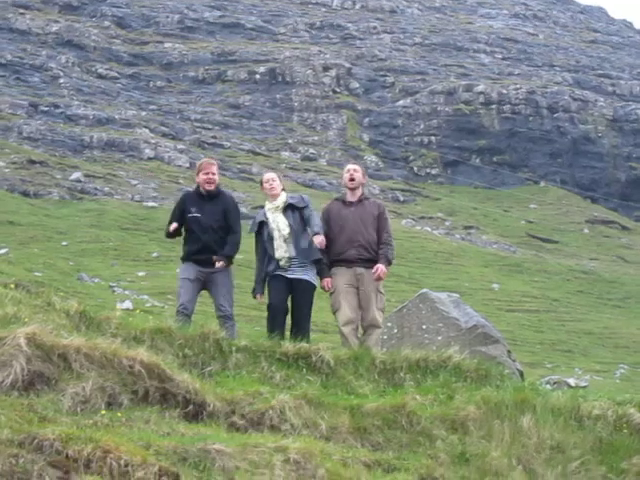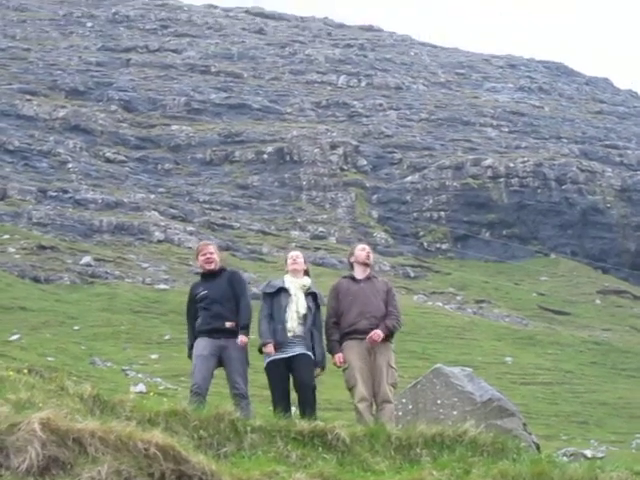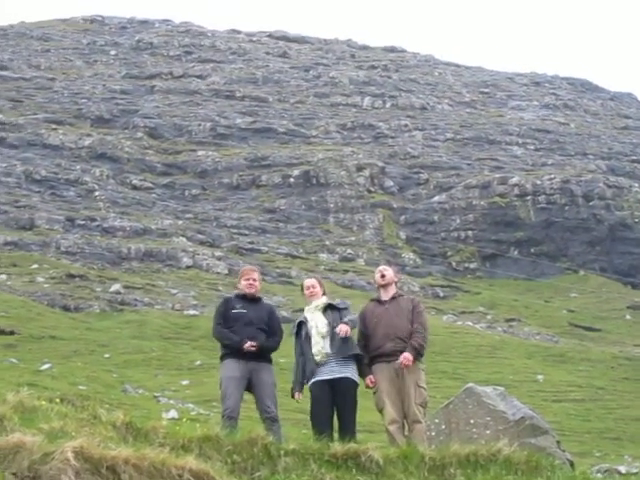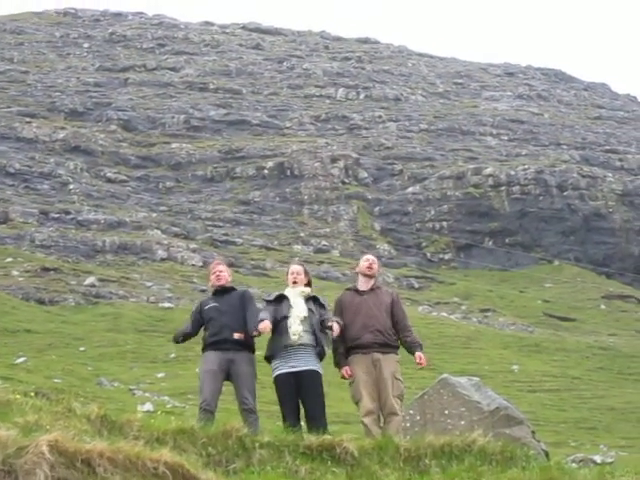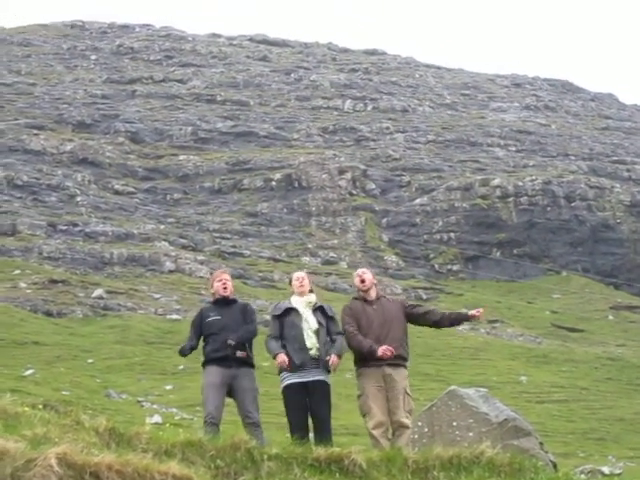
dt=1s
person 1, frame 1
left shoulder: (377, 207)
right shoulder: (331, 209)
left elbow: (386, 240)
right elbow: (324, 243)
left wrist: (384, 262)
left hip: (369, 270)
right hip: (342, 271)
left knee: (373, 320)
right knee: (346, 321)
person 1, frame 2
left shoulder: (384, 285)
right shoulder: (340, 286)
left elbow: (394, 315)
right elbow: (331, 321)
left wrist: (383, 330)
right wrist: (334, 349)
left hip: (380, 344)
right hip: (353, 344)
left knee: (385, 395)
right knee: (361, 396)
person 1, frame 3
left shoulder: (411, 303)
right shoulder: (368, 310)
left elbow: (420, 331)
right elbow: (362, 344)
left wrist: (411, 351)
right wrist: (366, 371)
left hip: (409, 365)
right hip: (382, 366)
left knee: (415, 415)
right knee: (391, 418)
person 1, frame 4
left shoulder: (390, 296)
right shoulder: (344, 299)
left elbow: (403, 327)
right elbow: (338, 334)
left wrist: (416, 348)
right wrist: (341, 362)
left hip: (387, 356)
right hip: (358, 358)
left knee: (392, 407)
right knee: (367, 410)
person 1, frame 5
left shoulder: (397, 305)
right shoulder: (351, 308)
left elbow: (429, 316)
right elbow: (352, 337)
left wrist: (464, 316)
right wrist: (374, 349)
left hip: (397, 370)
right hip: (370, 371)
left knee: (402, 421)
right knee: (377, 423)
person 2, frame 1
left shoulder: (227, 201)
right shoulder: (187, 199)
left elbow: (234, 233)
right elbow: (174, 227)
left wrist: (225, 257)
right wrist: (172, 229)
left hip: (220, 266)
right hip: (192, 264)
left knee: (225, 312)
right knee: (183, 309)
person 2, frame 2
left shoulder: (233, 277)
right shoulder: (196, 287)
left elbow: (244, 301)
right elbow: (191, 319)
left wrist: (244, 330)
right wrist: (191, 347)
left hip: (233, 339)
right hip: (205, 339)
left knee: (239, 390)
right knee: (198, 388)
person 2, frame 3
left shoulder: (268, 309)
right shoulder: (228, 303)
left elbow: (277, 338)
right elbow: (217, 331)
left wrist: (259, 346)
right wrist: (240, 343)
left hip: (262, 363)
right hip: (233, 361)
left knee: (270, 413)
right knee: (230, 411)
person 2, frame 4
left shoulder: (242, 295)
right shoulder: (205, 303)
left elbow: (252, 312)
right elbow: (193, 326)
left wrist: (253, 328)
right wrist: (182, 334)
left hip: (242, 353)
right hip: (213, 353)
left knee: (247, 404)
right knee: (207, 404)
person 2, frame 5
left shoulder: (244, 308)
right shoulder: (205, 312)
left elbow: (252, 329)
right elbow: (194, 336)
left wrist: (236, 339)
right wrist: (187, 347)
left hip: (242, 368)
right hip: (214, 367)
left knee: (251, 418)
right knee: (211, 417)
person 3, frame 1
left shoulder: (299, 203)
right shoulder: (262, 218)
left elbow: (311, 219)
right elbow: (261, 255)
left wrist: (317, 233)
right wrist: (259, 287)
left hip: (304, 270)
right hip: (278, 271)
left knee: (301, 317)
right knee: (276, 306)
person 3, frame 2
left shoulder: (312, 294)
right shoulder: (274, 287)
left elbow: (316, 327)
right elbow: (264, 316)
left wrist: (319, 360)
right wrist: (266, 341)
left hip: (301, 348)
right hip: (276, 350)
left knee: (306, 384)
right knee: (280, 398)
person 3, frame 3
left shoulder: (339, 307)
right shoulder: (303, 322)
left elbow: (351, 320)
right elbow: (300, 354)
left wrist: (346, 324)
right wrist: (297, 385)
left hip: (343, 367)
right hip: (318, 373)
left knee: (347, 417)
right knee: (320, 418)
person 3, frame 4
left shoulder: (314, 300)
right shoulder: (277, 299)
left elbow: (324, 318)
right elbow: (267, 315)
left wrist: (333, 323)
right wrist: (264, 322)
left hip: (309, 358)
right hip: (283, 359)
left knee: (315, 408)
right knee: (289, 411)
person 3, frame 5
left shoulder: (323, 309)
right shoulder: (282, 309)
left elbow: (337, 335)
right elbow: (271, 338)
left wrist: (336, 352)
right wrist: (278, 352)
left hip: (318, 372)
right hip: (292, 372)
left knee: (322, 419)
right knee: (297, 422)
